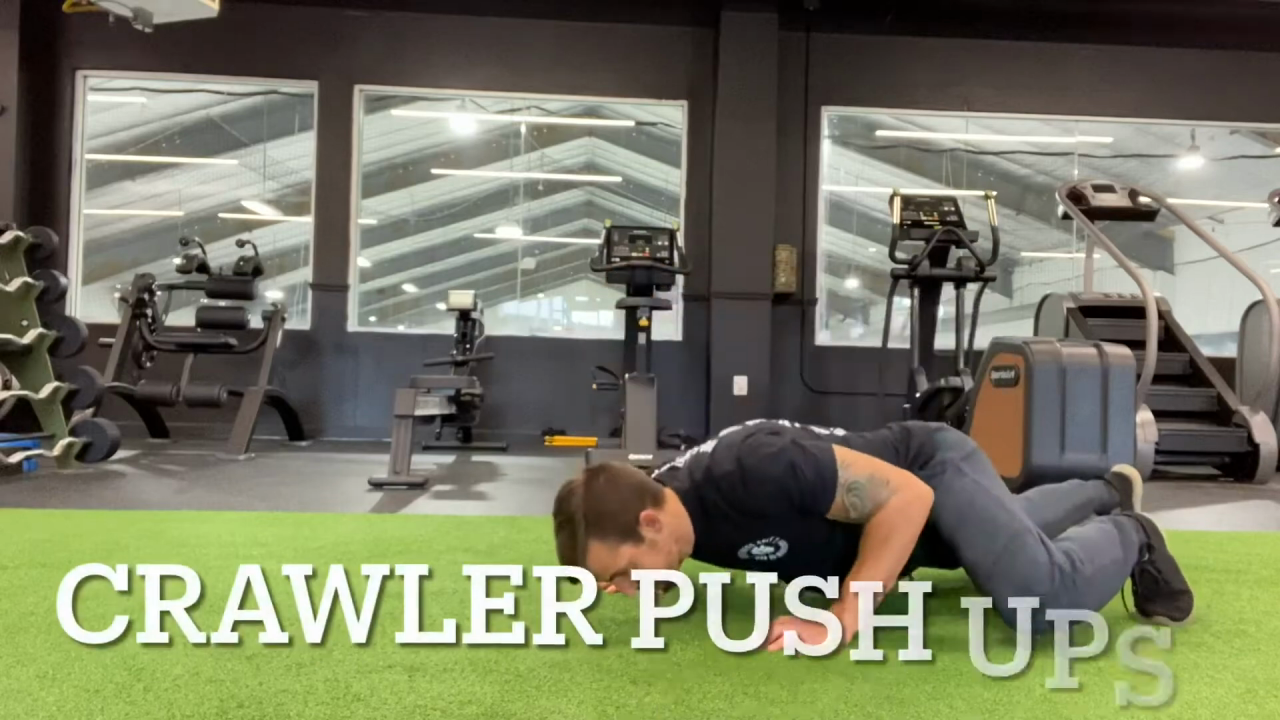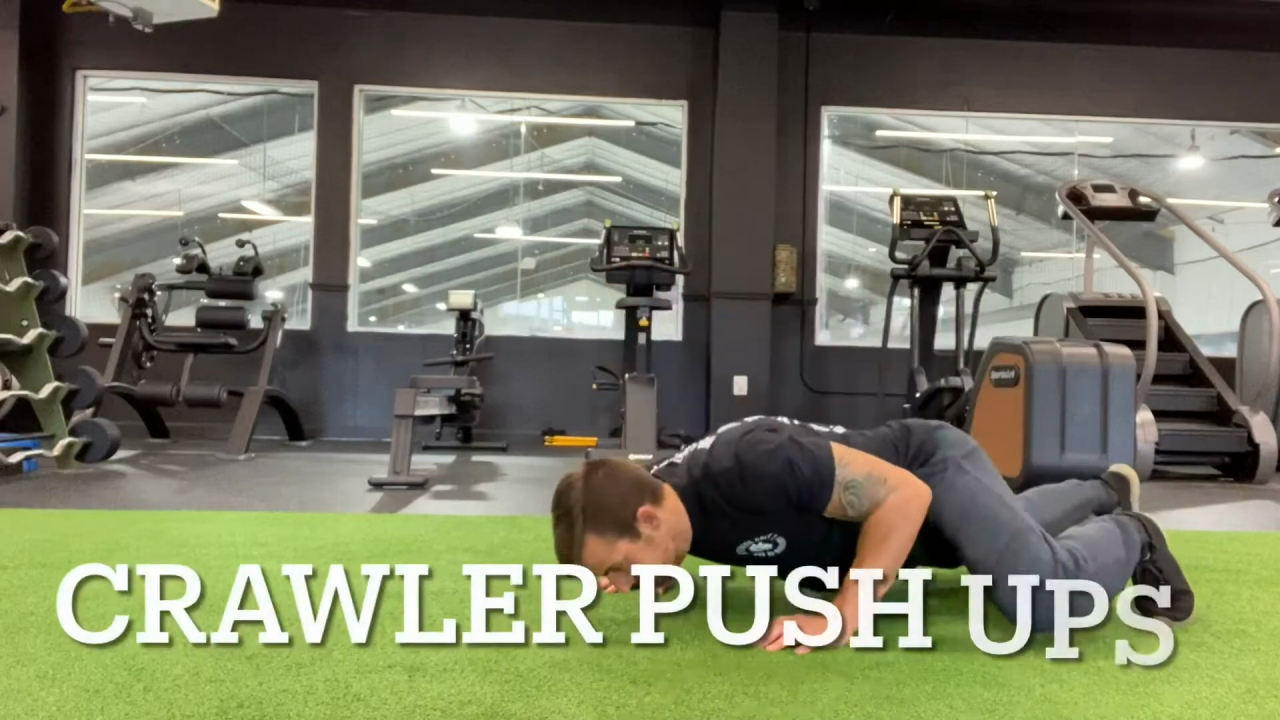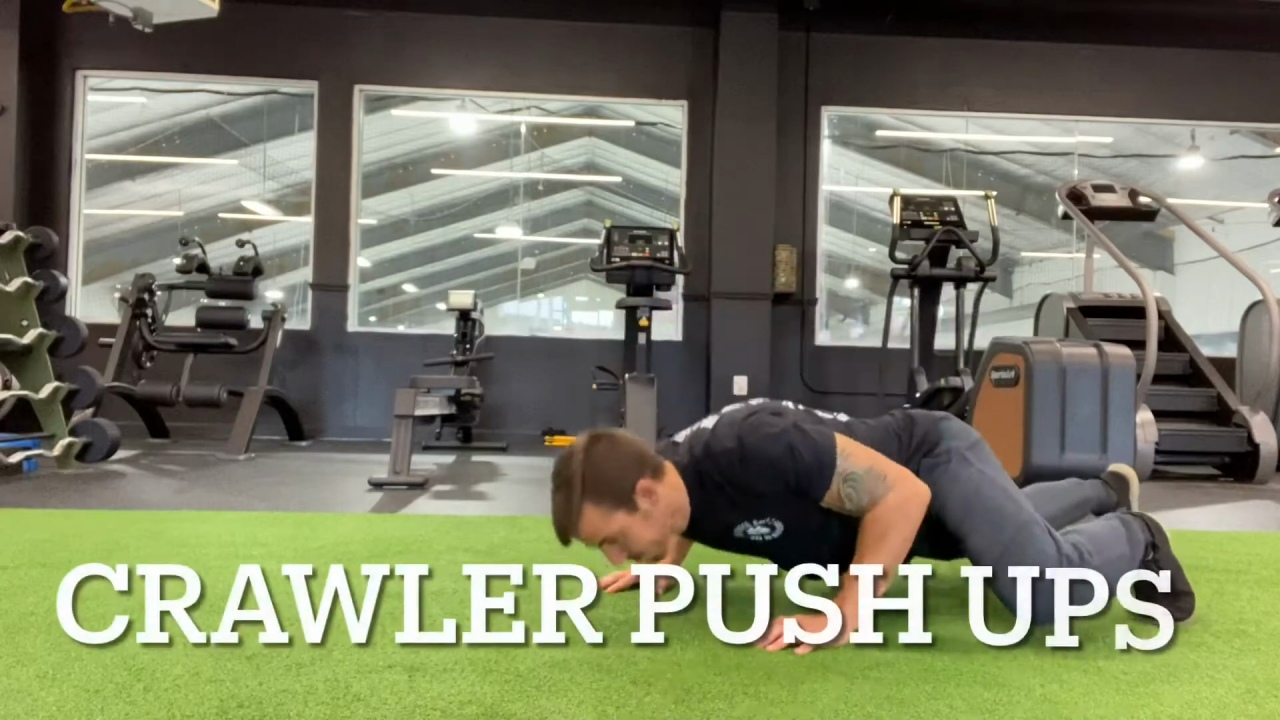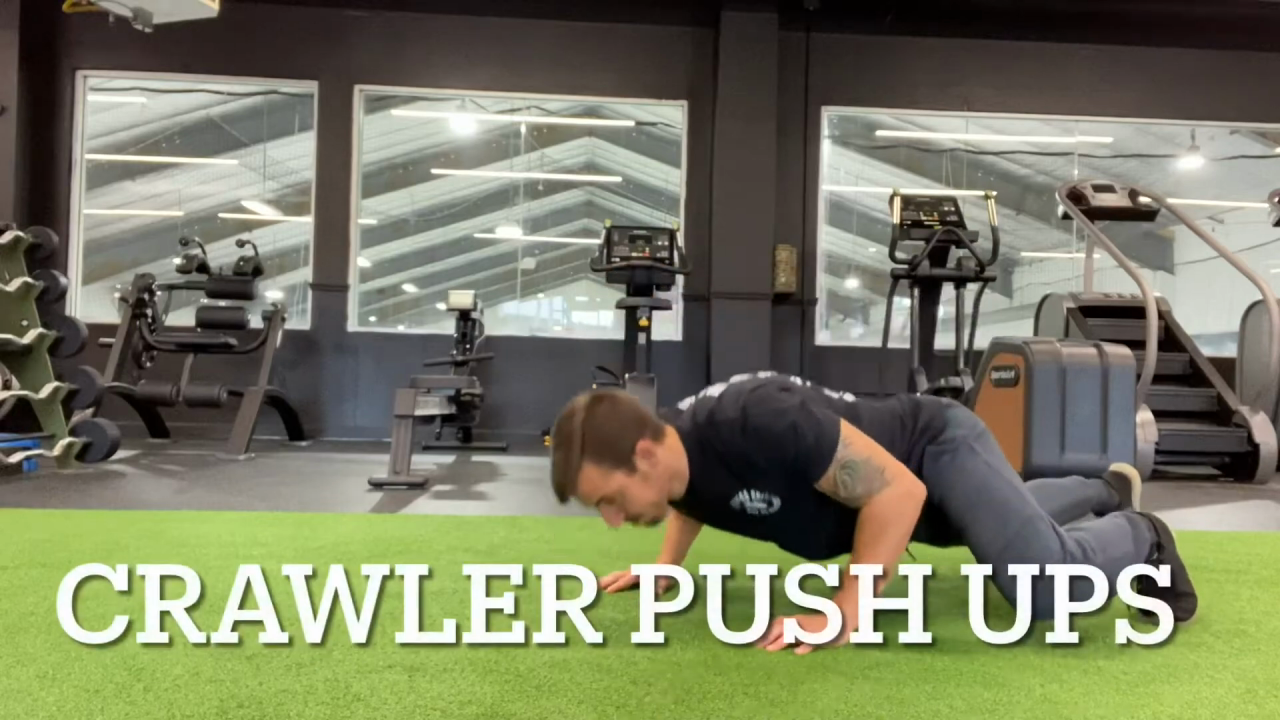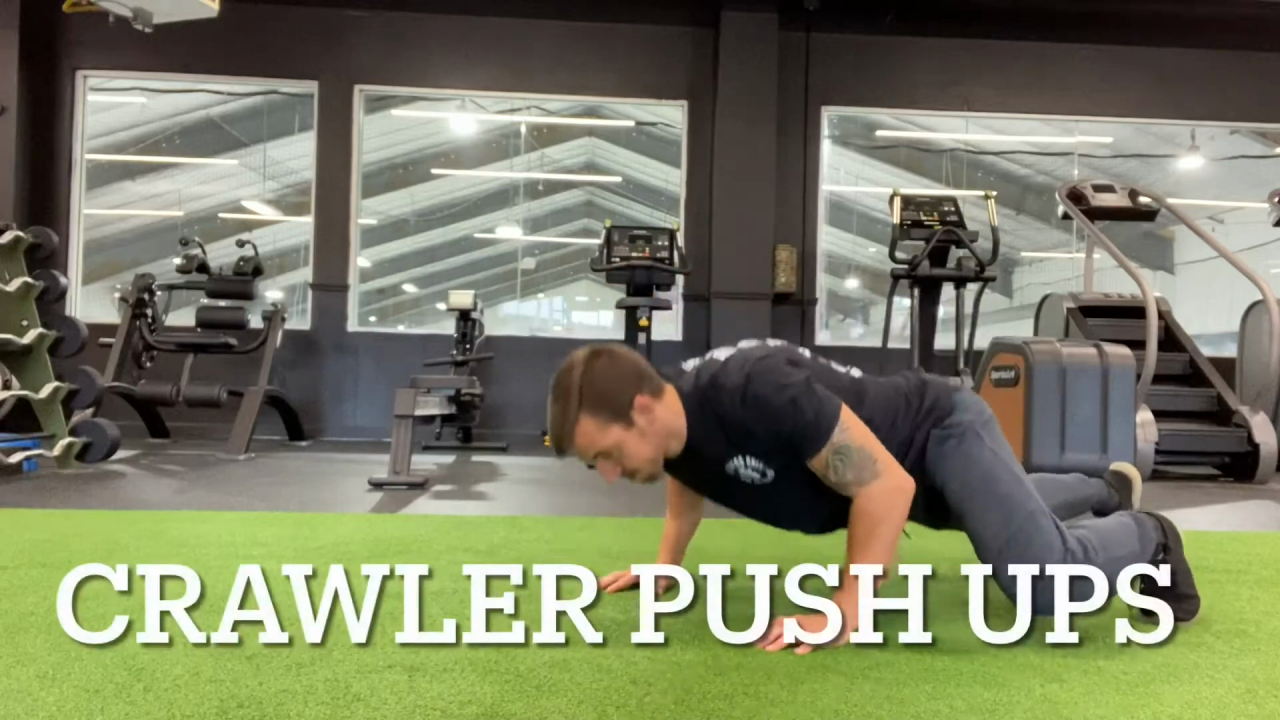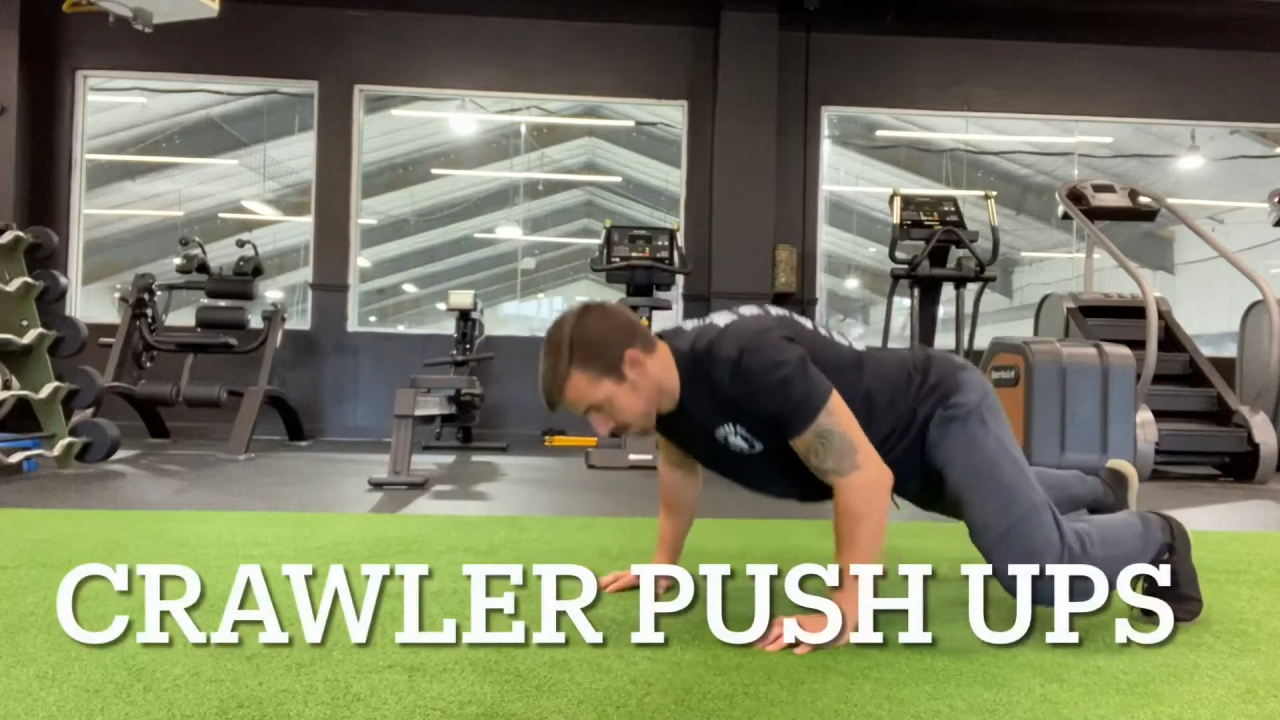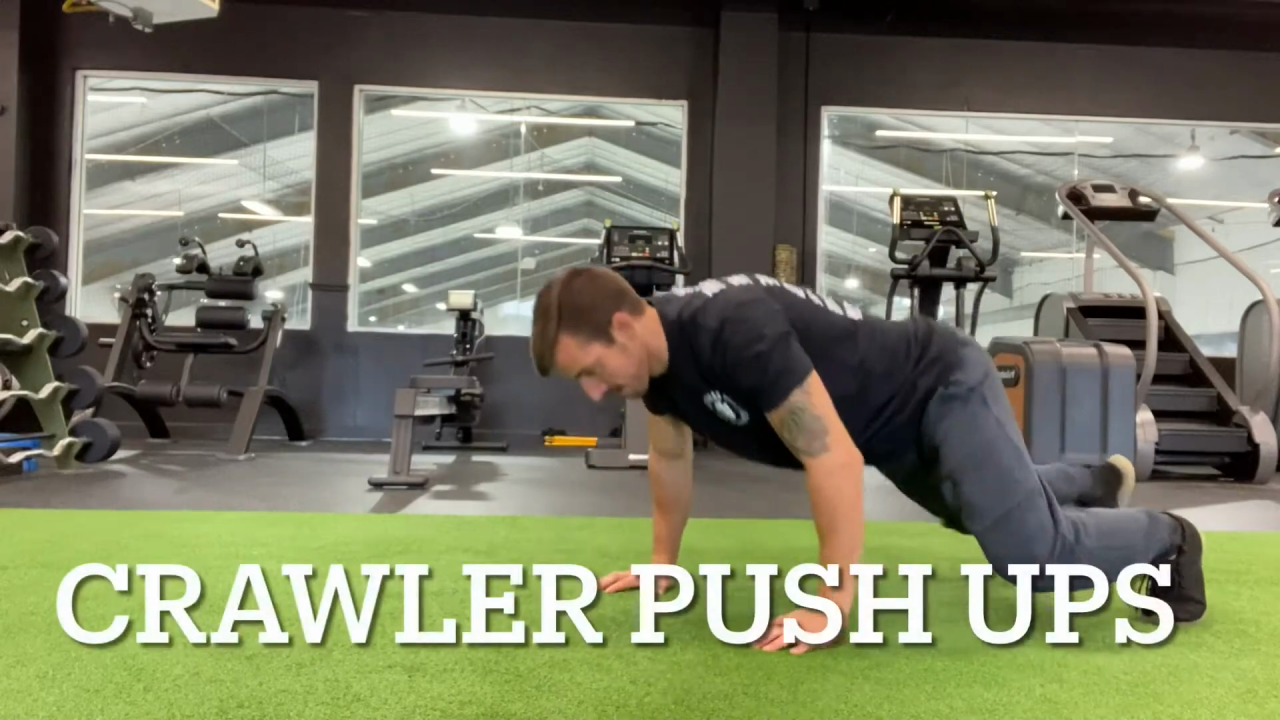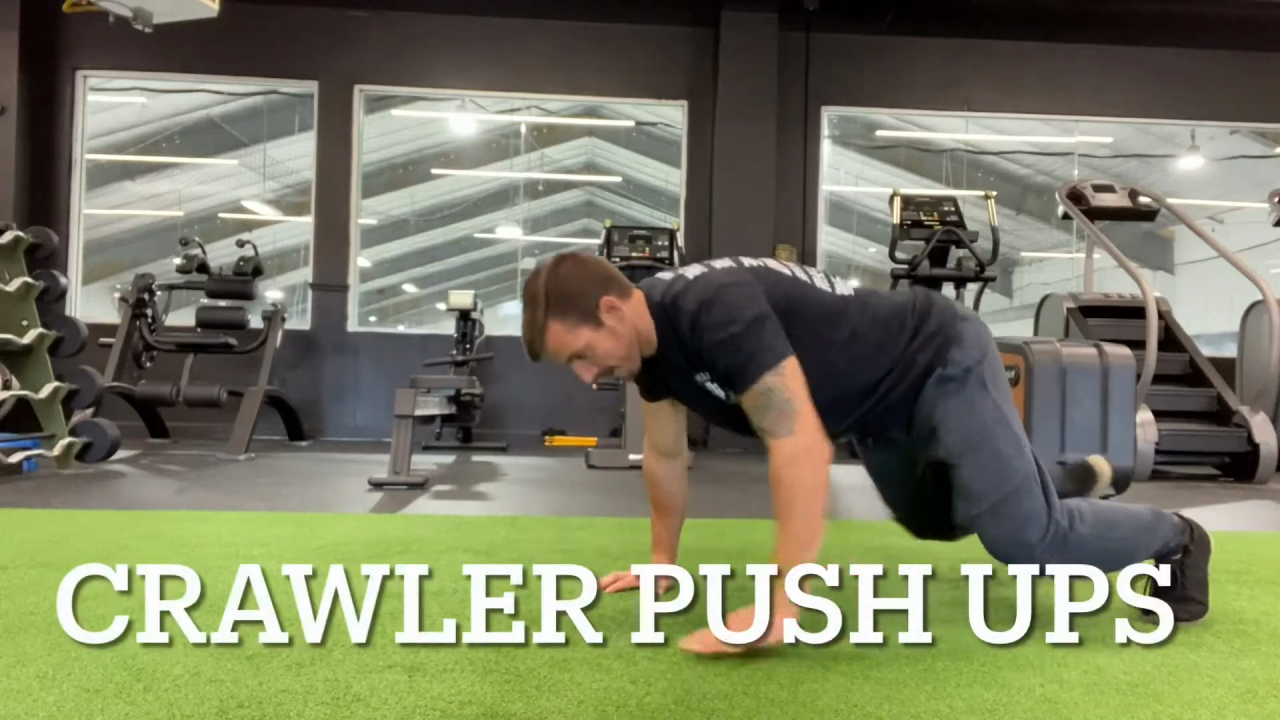
dt=0.1s
person 1, frame 1
left shoulder: (749, 472)
right shoulder: (674, 495)
left elbow: (907, 495)
left wrist: (844, 618)
right wrist: (662, 572)
left hip: (930, 469)
right hip: (894, 500)
left knee: (1037, 593)
right knee: (1007, 529)
left ankle: (1127, 539)
right ankle: (1110, 490)
person 1, frame 2
left shoulder: (748, 469)
right shoulder: (672, 494)
left elbow: (904, 493)
left wrist: (844, 615)
right wrist: (661, 569)
left hip: (930, 467)
right hip: (895, 500)
left knee: (1038, 589)
right knee: (1008, 526)
left ankle: (1128, 538)
right ankle: (1107, 491)
person 1, frame 3
left shoulder: (751, 449)
right shoulder: (673, 477)
left elbow: (903, 494)
left wrist: (846, 613)
right wrist: (667, 567)
left hip: (933, 460)
right hip: (900, 494)
left knee: (1039, 586)
right knee: (1011, 524)
left ankle: (1134, 541)
right ankle: (1108, 491)
person 1, frame 4
left shoulder: (754, 425)
right shoulder: (674, 454)
left elbow: (898, 488)
left wrist: (845, 612)
right wrist: (667, 564)
left hip: (936, 446)
right hip: (899, 485)
left knee: (1043, 582)
right knee: (1011, 514)
left ankle: (1138, 536)
right ankle: (1109, 490)
person 1, frame 5
left shoulder: (756, 389)
right shoulder: (671, 412)
left elbow: (888, 484)
right elbow: (691, 476)
left wrist: (846, 609)
right wrist: (667, 563)
left hip: (940, 428)
right hip: (904, 459)
left knee: (1037, 574)
right knee: (1004, 508)
left ankle: (1146, 539)
right ankle: (1109, 490)
person 1, frame 6
left shoulder: (748, 361)
right shoulder: (664, 384)
left elbow: (864, 477)
right elbow: (681, 462)
left wrist: (843, 612)
right wrist: (665, 563)
left hip: (943, 407)
right hip: (895, 436)
left knee: (1036, 566)
right knee: (1002, 496)
left ankle: (1151, 537)
right ankle: (1104, 489)
person 1, frame 7
left shoulder: (736, 329)
right shoulder: (660, 352)
left elbow: (837, 462)
right elbow: (670, 456)
left wrist: (832, 605)
right wrist: (663, 559)
left hip: (944, 384)
right hip: (890, 412)
left knee: (1028, 552)
right knee: (966, 507)
left ankle: (1163, 537)
right ankle: (1096, 482)
person 1, frame 8
left shoulder: (714, 312)
right shoulder: (650, 336)
left elbow: (800, 448)
right elbow: (665, 455)
left wrist: (785, 607)
right wrist: (662, 560)
left hip: (942, 361)
right hip: (881, 395)
left knee: (1025, 541)
right knee: (935, 517)
left ankle: (1170, 536)
right ankle: (1070, 478)
